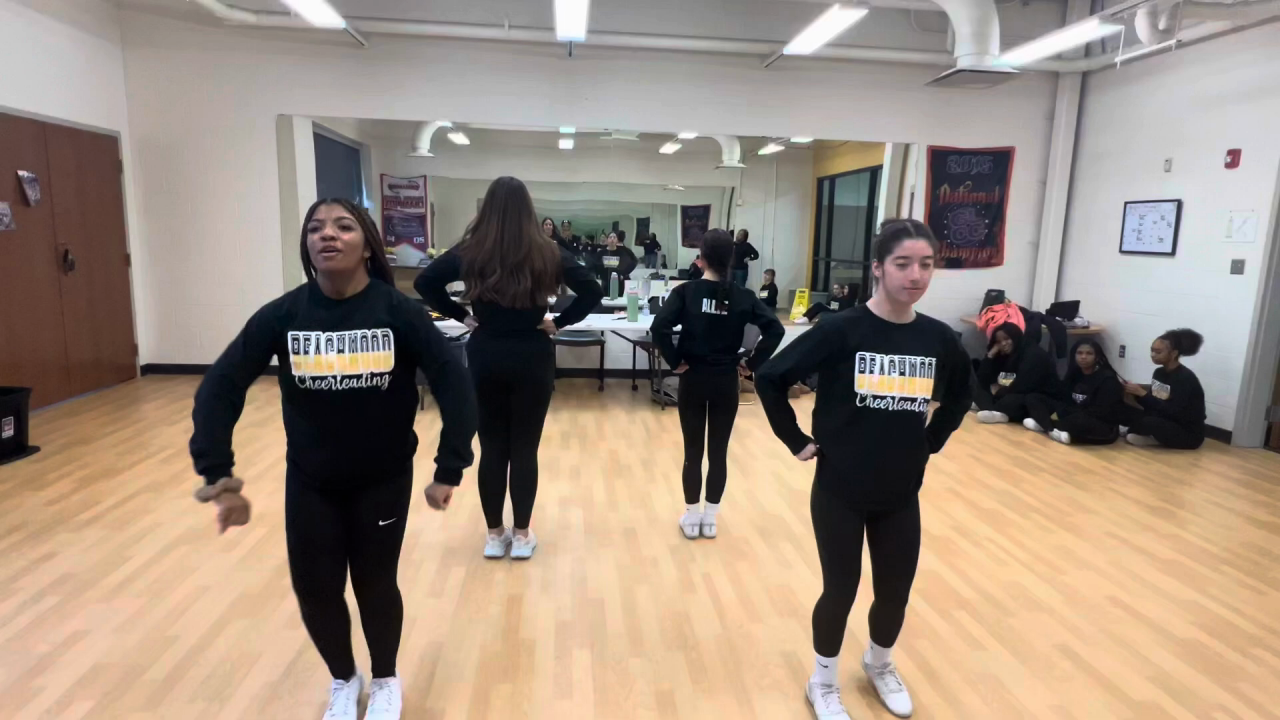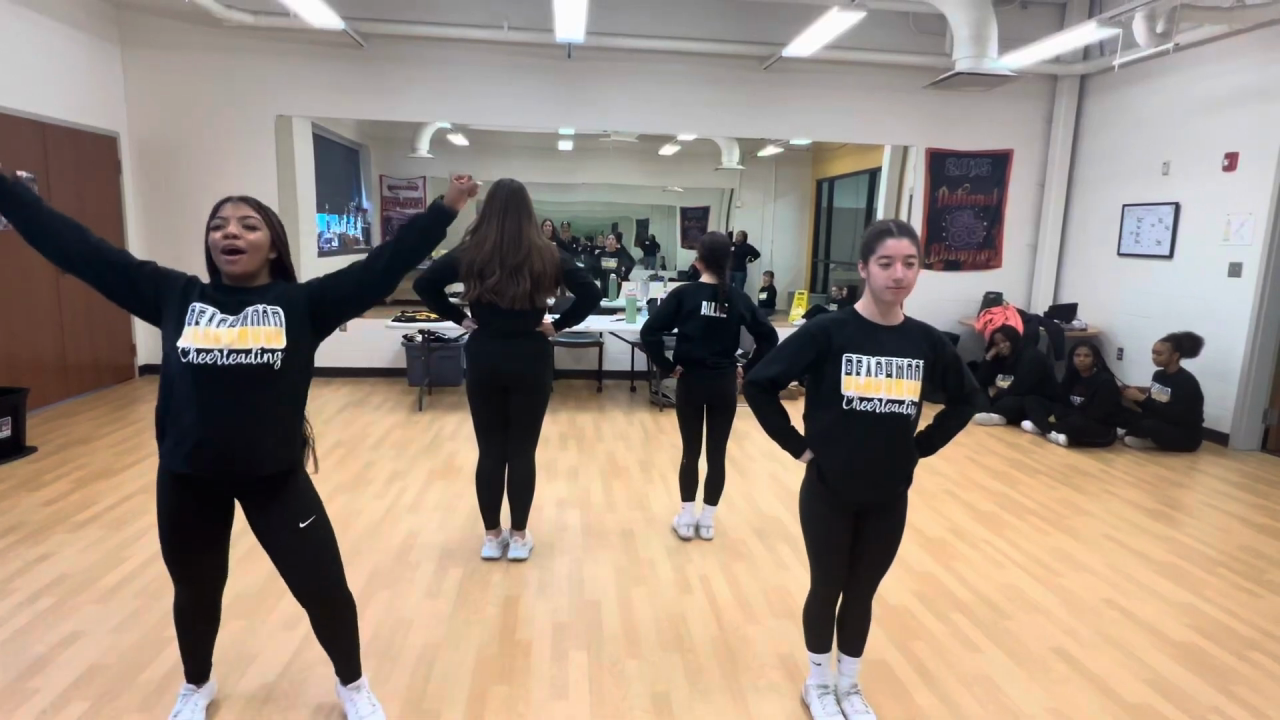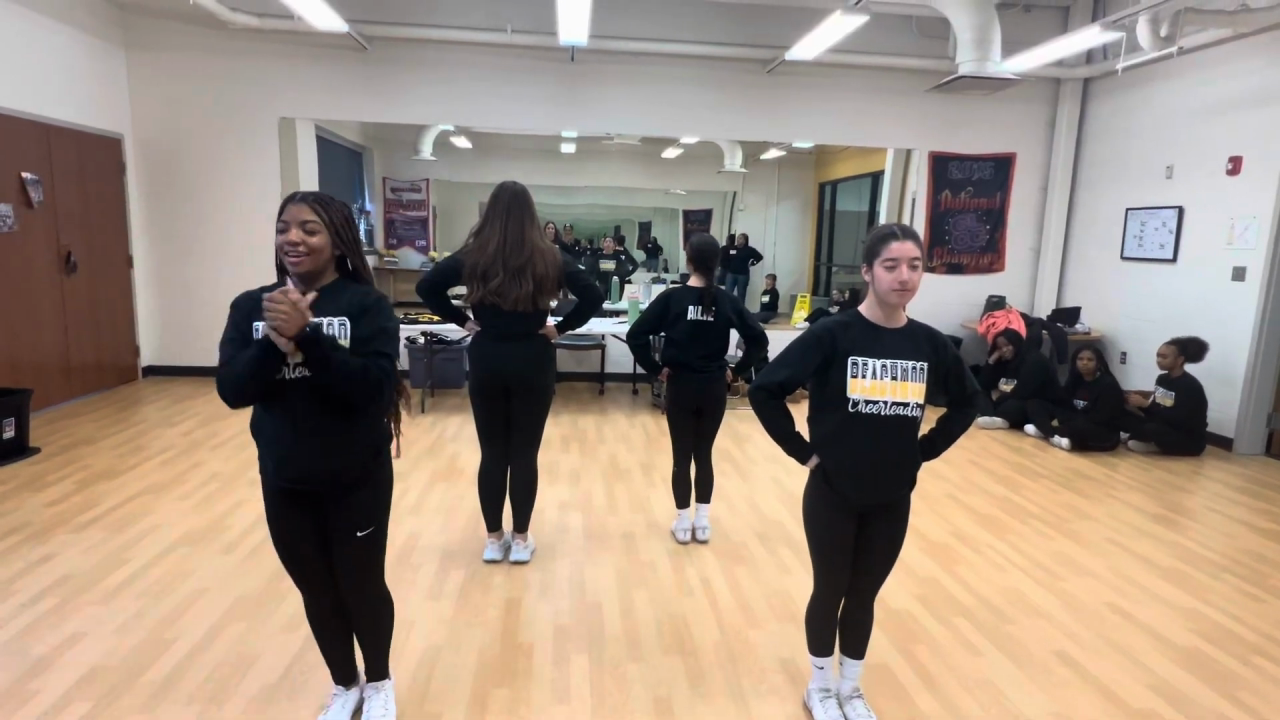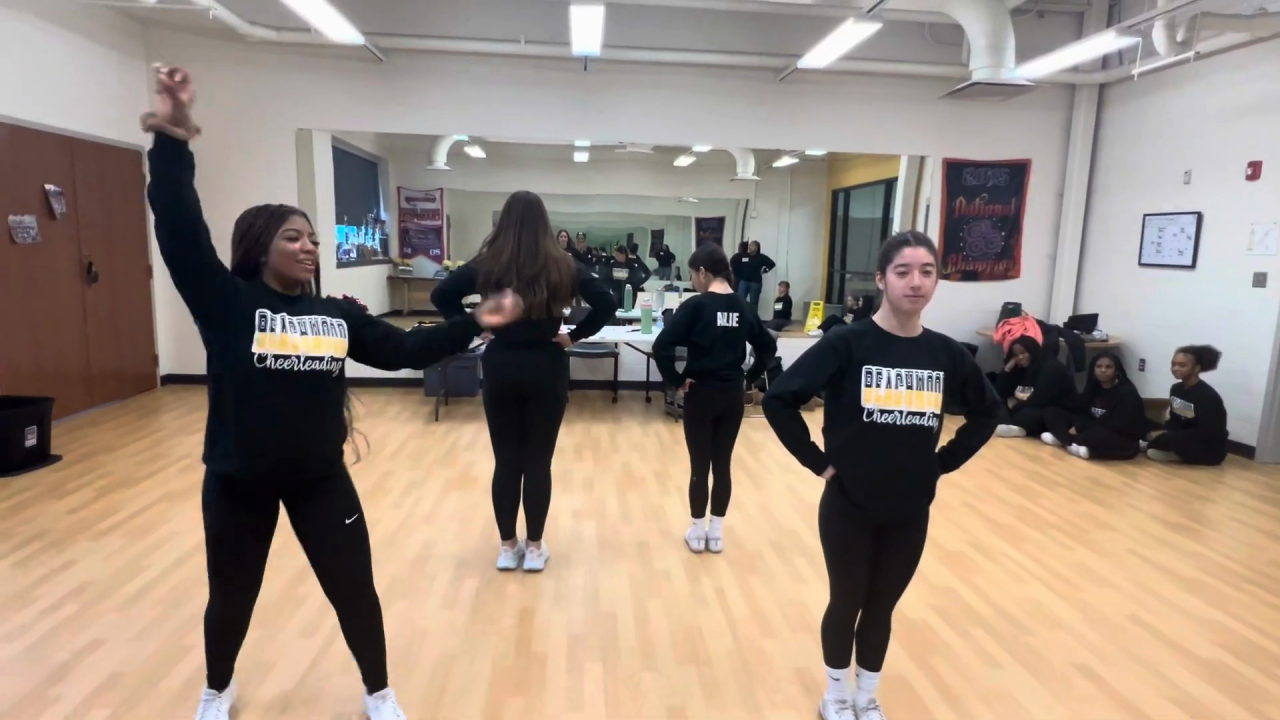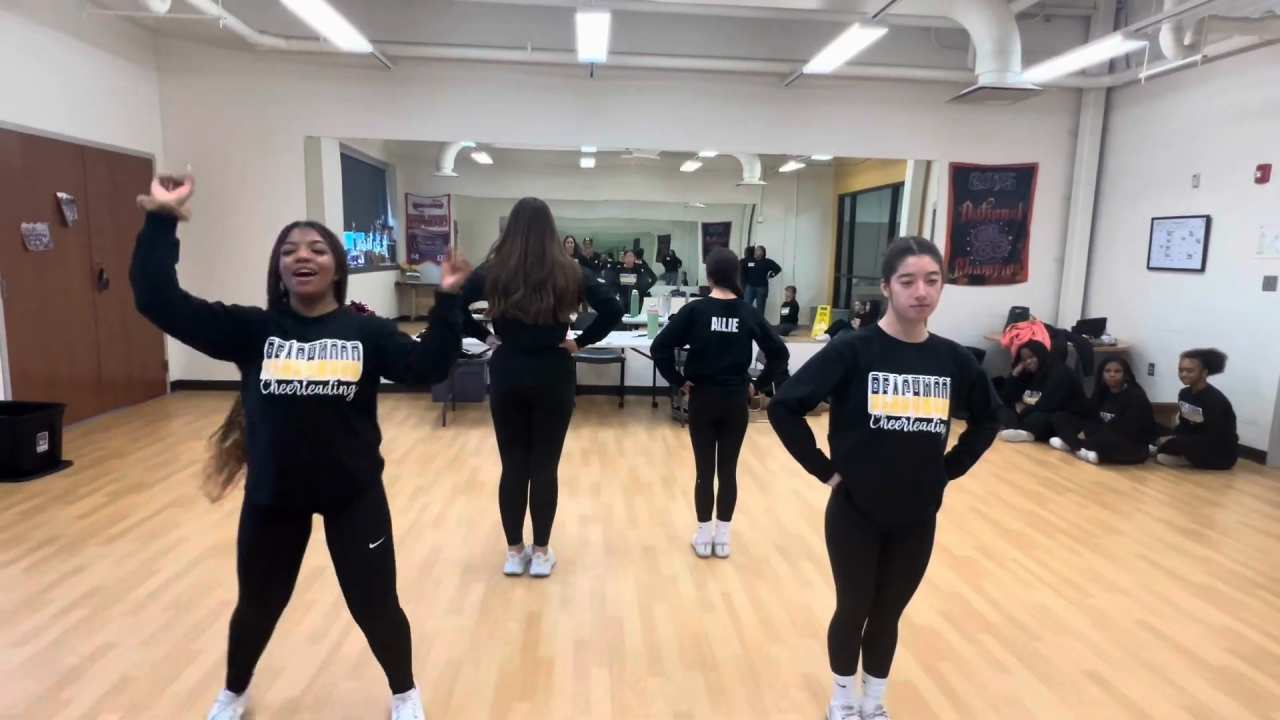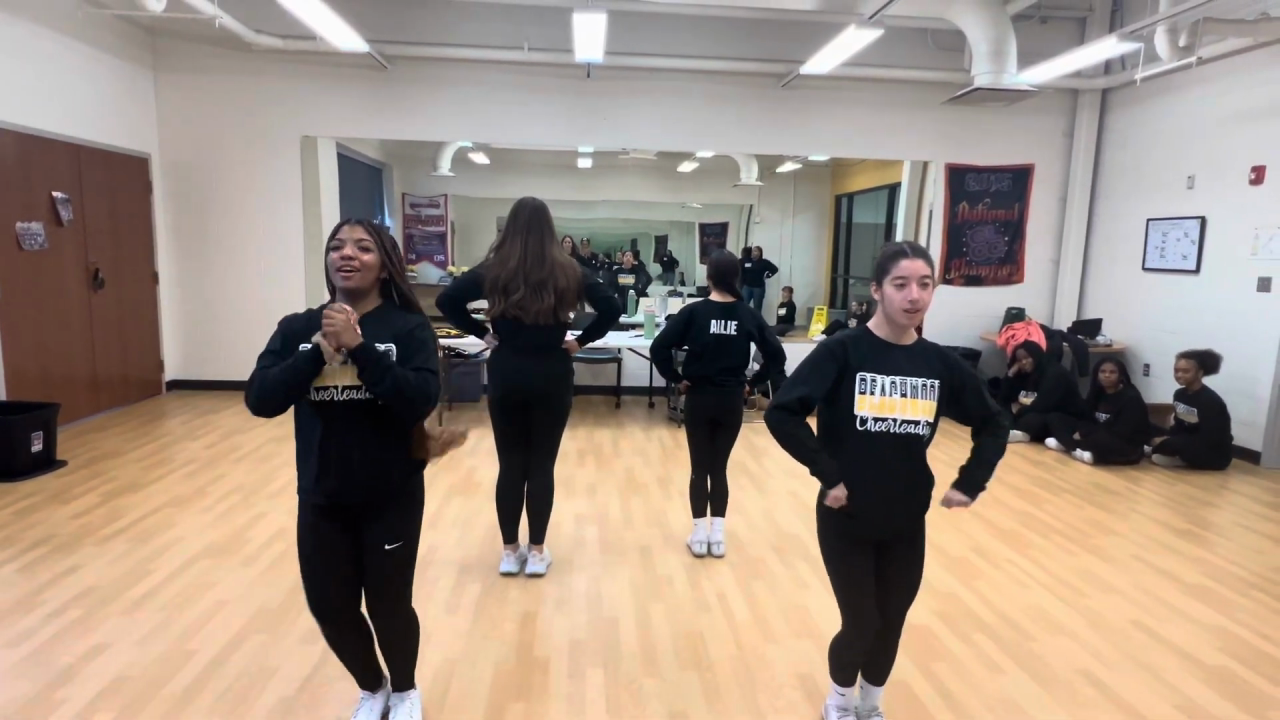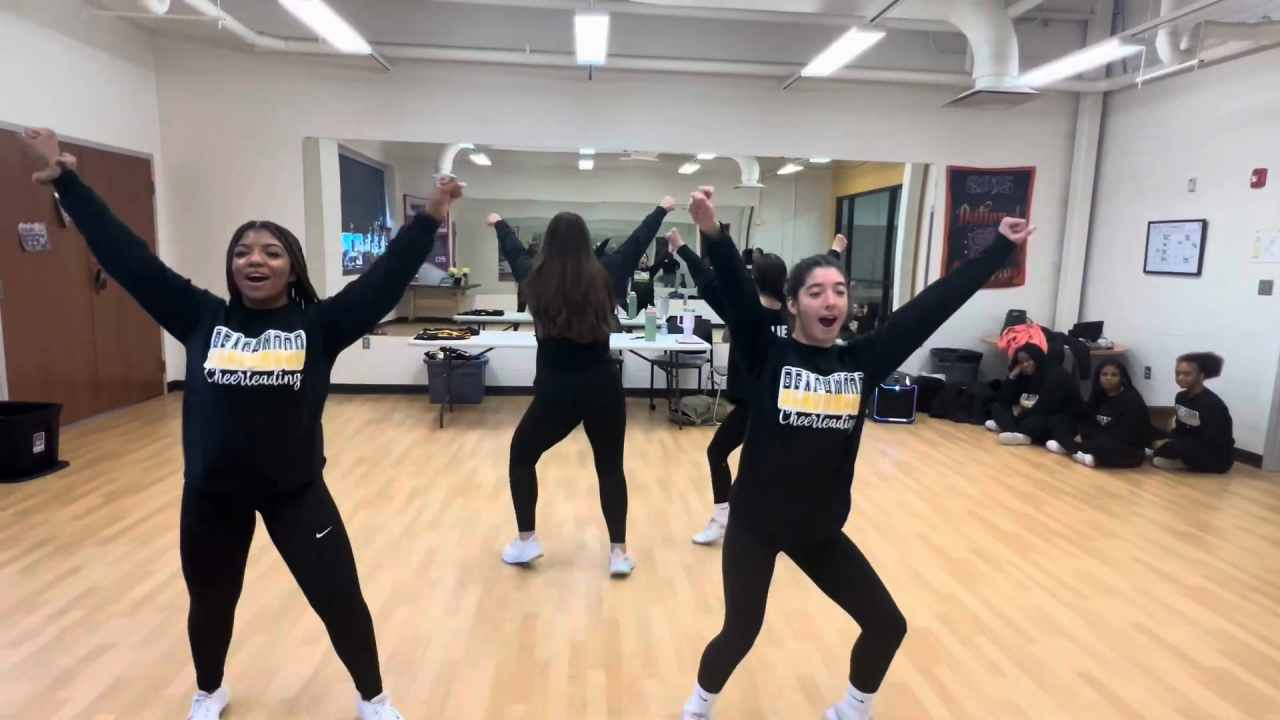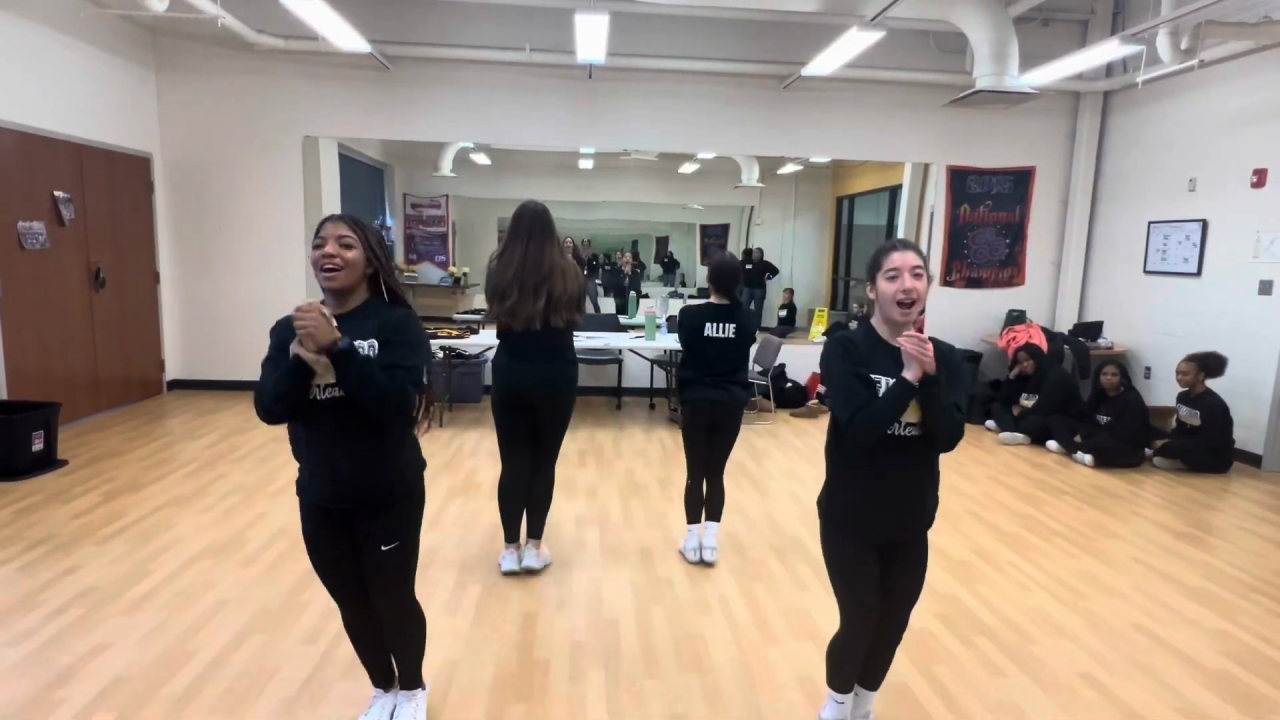
dt=0.7s
person 1, frame 1
left shoulder: (401, 312)
right shoulder: (281, 315)
left elbow: (452, 383)
right elbow: (223, 386)
left wrist: (449, 471)
right wrist: (217, 470)
left hip: (385, 474)
right hip: (313, 475)
left knee: (376, 584)
right knee: (314, 587)
left ankle: (385, 677)
person 1, frame 2
left shoulder: (302, 304)
right shoulder: (175, 296)
left elbow: (382, 268)
right elbow: (80, 250)
left wrist: (443, 210)
left hip: (277, 478)
right hip: (189, 479)
left knee: (325, 590)
right knee: (196, 592)
person 1, frame 3
left shoulder: (367, 304)
right shoulder: (251, 307)
left elbow: (372, 386)
right elbow: (233, 390)
left wrist: (308, 335)
right wrist: (275, 343)
left hip: (357, 477)
right hip: (284, 479)
left knee: (361, 585)
right knee: (316, 590)
person 1, frame 4
left shoulder: (339, 317)
right shoulder: (229, 304)
left elbow: (404, 349)
right elbow: (178, 228)
left wrist: (474, 322)
right wrist: (171, 137)
left hip: (318, 482)
right hip: (238, 481)
left knee: (353, 592)
right knee: (231, 597)
person 1, frame 5
left shoulder: (372, 333)
right shoulder: (254, 329)
left elbow: (426, 370)
right elbow: (162, 306)
left wrist: (447, 301)
right wrist: (160, 221)
left hip: (354, 493)
right hip: (273, 496)
left knee: (374, 607)
right knee: (258, 608)
person 1, frame 6
left shoulder: (407, 328)
right shoulder: (297, 328)
left elbow: (421, 399)
right elbow: (260, 399)
left wrist: (359, 348)
right wrist: (318, 352)
left hip: (393, 494)
right hip: (322, 496)
left knee: (388, 603)
right knee: (331, 608)
person 1, frame 7
left shoulder: (320, 325)
right shoulder: (202, 318)
left elbow: (386, 278)
right elbow: (127, 257)
left wrist: (429, 219)
right wrist: (65, 180)
left hip: (296, 491)
right hip: (213, 492)
left knee: (340, 601)
right knee: (211, 603)
person 1, frame 8
left shoulder: (396, 324)
right shoulder: (291, 330)
left elbow: (395, 400)
right elbow: (271, 409)
left wrist: (336, 346)
right wrist: (300, 354)
left hip: (389, 493)
right hip: (321, 495)
left knee: (395, 597)
right knee: (353, 601)
person 2, frame 1
left shoulder: (940, 338)
right shoulder: (841, 330)
left elbow: (960, 397)
right elbow: (770, 378)
left wrist: (928, 444)
right wrist: (800, 441)
left hip: (900, 493)
right hip: (839, 489)
left knee: (895, 594)
right knee: (840, 590)
left ankle: (879, 661)
person 2, frame 2
left shoulder: (927, 341)
right shoulder: (827, 331)
left elbow: (966, 399)
right elbow: (758, 384)
left wrist: (922, 446)
right wrist: (797, 444)
left hip: (889, 496)
right hip: (828, 492)
left knee: (862, 593)
right knee: (826, 588)
person 2, frame 3
left shoulder: (930, 343)
right shoulder: (832, 334)
left elbow: (967, 402)
right elbow: (764, 390)
left wrist: (924, 450)
right wrist: (803, 450)
left hip: (893, 499)
right hip: (832, 494)
left knee: (864, 594)
right knee: (830, 591)
person 2, frame 4
left shoulder: (947, 353)
right shoulder: (846, 343)
left elbow: (986, 413)
right elbow: (778, 400)
left wrist: (943, 462)
right wrist: (818, 461)
left hip: (910, 511)
right hip: (849, 506)
left knee: (882, 607)
right knee: (846, 603)
person 2, frame 5
left shoulder: (953, 358)
right shoulder: (852, 350)
left elbow: (988, 418)
right elbow: (783, 407)
left wrist: (949, 469)
right wrist: (825, 468)
left hip: (918, 518)
right hip: (856, 513)
left knee: (888, 614)
right knee: (853, 610)
person 2, frame 6
left shoulder: (941, 364)
right shoulder: (842, 351)
left elbow: (992, 425)
right elbow: (781, 413)
left wrist: (970, 483)
right wrist: (829, 474)
left hip: (906, 522)
right hip: (846, 519)
left knee: (889, 627)
right knee: (861, 627)
person 2, frame 7
left shoulder: (863, 361)
right shoulder: (767, 355)
left elbow: (933, 306)
right elbow: (737, 296)
left wrist: (1001, 248)
right wrist: (713, 234)
left hip: (821, 529)
right hip: (754, 525)
left knee: (888, 626)
right knee: (740, 633)
person 2, frame 8
left shoulder: (944, 357)
right shoulder: (845, 348)
left elbow: (948, 438)
right elbow: (860, 427)
left wrist: (929, 378)
right wrist: (907, 378)
left hip: (910, 520)
right hip: (849, 517)
left knee: (890, 629)
right knee: (858, 626)
person 3, frame 1
left shoulder: (469, 252)
right shoulder: (546, 254)
left elbow: (425, 283)
right elbow: (592, 291)
left wrist: (461, 315)
right wrist: (559, 321)
left hip: (485, 358)
right hip: (531, 359)
left knee: (491, 449)
right knee: (524, 450)
left ankle: (495, 534)
right ankle: (521, 535)
person 3, frame 2
left shoulder: (470, 254)
right shoulder: (545, 256)
left elbow: (424, 284)
right elbow: (591, 293)
left wrist: (459, 318)
right wrist: (558, 324)
left hip: (484, 359)
right hip: (530, 360)
left knee: (489, 451)
right knee: (522, 452)
left ankle: (492, 536)
right ankle: (518, 536)
person 3, frame 3
left shoulder: (472, 256)
right shoulder: (548, 259)
left elbow: (427, 287)
right elbow: (593, 296)
left wrist: (463, 320)
right wrist: (561, 327)
left hip: (486, 361)
right hip: (532, 363)
left knee: (492, 452)
right knee: (524, 453)
left ankle: (494, 538)
right ankle: (520, 539)
person 3, frame 4
left shoulder: (486, 265)
right shoulder: (561, 267)
left elbow: (443, 296)
right elbow: (606, 303)
right wrist: (574, 335)
left hip: (500, 369)
right hip: (546, 370)
left knee: (506, 460)
right knee: (538, 461)
left ankle: (507, 546)
right ankle: (534, 547)
person 3, frame 5
left shoulder: (495, 271)
right shoulder: (568, 272)
right elbow: (613, 310)
left wrist: (486, 335)
right wrist: (581, 340)
left hip: (507, 375)
right hip: (553, 376)
left knee: (513, 466)
right knee: (545, 466)
left ankle: (514, 551)
right ankle: (541, 552)
person 3, frame 6
left shoulder: (493, 270)
right shoulder: (567, 271)
left elbow: (446, 300)
right elbow: (611, 307)
left wrist: (482, 333)
right wrist: (582, 339)
left hip: (505, 376)
right hip: (551, 376)
left knee: (510, 465)
right knee: (542, 465)
left ankle: (510, 551)
right ankle: (536, 552)
person 3, frame 7
left shoulder: (536, 280)
right shoulder: (602, 279)
left elbow: (513, 251)
right elbow: (634, 247)
left wrist: (499, 224)
right wrist: (660, 211)
left hip: (554, 390)
right hip: (602, 386)
left knee: (522, 457)
right knee: (610, 468)
left ankle: (526, 540)
right ankle: (619, 552)
person 3, frame 8
left shoulder: (499, 273)
right shoulder: (567, 274)
right elbow: (576, 315)
left hip: (510, 378)
right hip: (555, 378)
left knee: (513, 463)
right knee: (544, 464)
left ankle: (510, 549)
right ankle: (534, 547)
person 4, frame 1
left shoulder: (686, 292)
right shoulder: (741, 296)
left elbow: (660, 327)
right elbow: (774, 329)
left wrist: (675, 361)
right wrist: (751, 363)
left hip: (693, 379)
right hip: (726, 381)
left knee: (693, 451)
right knee: (718, 452)
left ankle: (691, 517)
right ankle: (710, 519)
person 4, frame 2
left shoulder: (684, 294)
right shoulder: (738, 299)
left elbow: (650, 332)
right elbow: (769, 337)
left wrist: (667, 366)
right wrist: (747, 369)
left hip: (690, 381)
right hip: (725, 383)
left knee: (690, 451)
right knee: (717, 453)
left ankle: (686, 517)
right ankle: (707, 519)
person 4, frame 3
left shoulder: (672, 298)
right shoulder: (727, 301)
left elbow: (636, 335)
right elbow: (759, 340)
left wrist: (655, 368)
right wrist: (736, 371)
left hip: (680, 385)
right hip: (714, 387)
left knee: (682, 456)
right knee: (704, 454)
left ankle: (683, 523)
right ankle: (703, 521)
person 4, frame 4
left shoulder: (696, 306)
right shoulder: (743, 307)
left elbow: (662, 346)
right elbow: (768, 346)
left wrist: (676, 380)
right wrist: (748, 377)
left hip: (701, 394)
right hip: (733, 395)
left knee: (700, 466)
right knee: (722, 464)
left ankle: (697, 531)
right ankle: (716, 532)
person 4, frame 5
left shoulder: (695, 311)
right shoulder: (749, 313)
left elbow: (660, 347)
right elbow: (779, 353)
left wrist: (678, 381)
right wrist: (759, 384)
left hip: (702, 399)
right hip: (736, 400)
left knee: (705, 470)
right knee: (728, 470)
left ankle: (704, 537)
right ankle: (722, 537)
person 4, frame 6
left shoulder: (693, 313)
right shoulder: (749, 315)
left elbow: (659, 349)
right elbow: (776, 356)
left wrist: (676, 379)
right wrist: (752, 382)
left hip: (698, 399)
right hip: (732, 401)
left knee: (699, 469)
right knee: (719, 468)
left ankle: (700, 535)
right ankle: (717, 535)
person 4, frame 7
right shoulder: (794, 313)
left elbow: (709, 283)
left wrist: (680, 248)
right wrist: (835, 252)
left hip: (751, 403)
left knee: (716, 453)
left ankle: (721, 520)
person 4, frame 8
left shoulder: (690, 315)
right shoulder: (746, 320)
left hip: (696, 402)
right hip: (731, 404)
left knee: (695, 473)
right knee: (715, 473)
left ankle: (693, 540)
right ankle: (710, 540)
